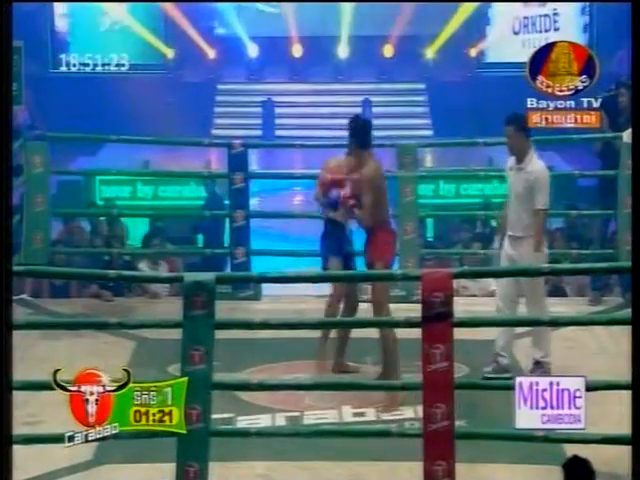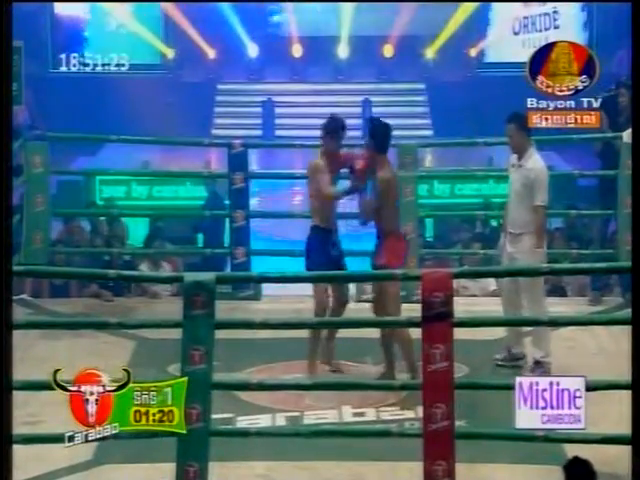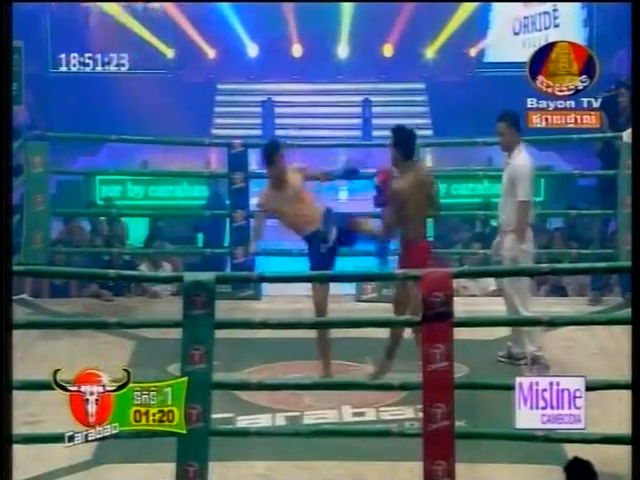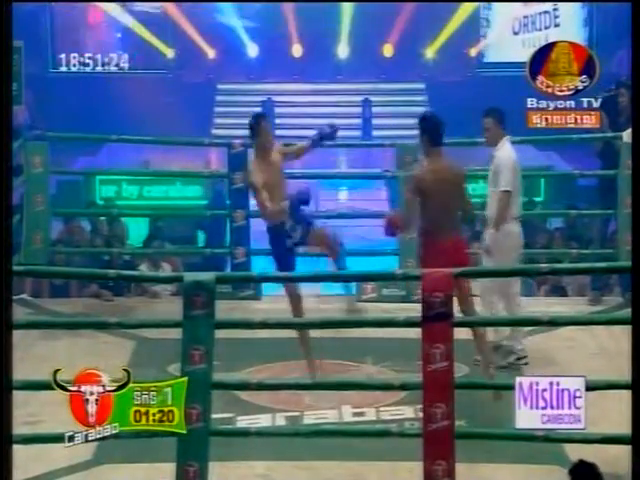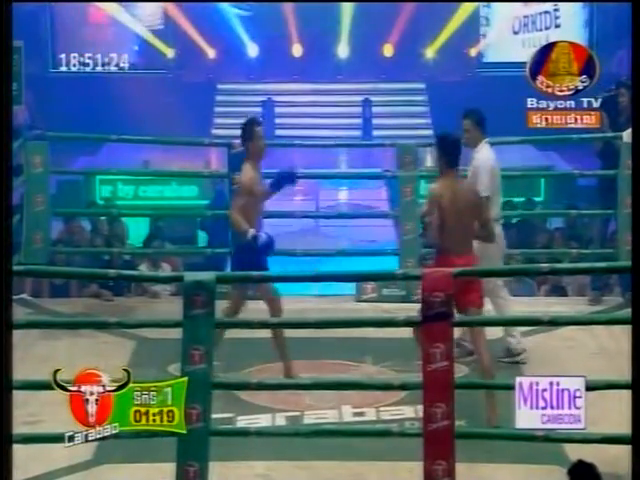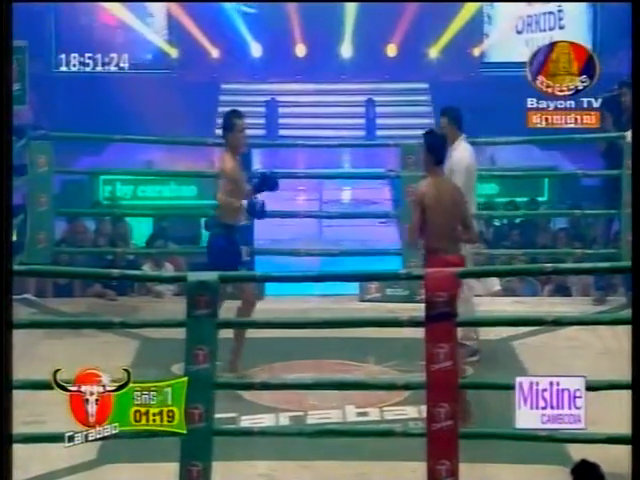
dt=0.3s
person 1, frame 1
left shoulder: (366, 174)
right shoulder: (370, 165)
left elbow: (367, 221)
left wrist: (351, 207)
left hip: (380, 238)
right hip: (378, 237)
left knee: (382, 313)
right knee: (379, 310)
left ankle: (394, 376)
right ankle: (387, 371)
person 1, frame 2
left shoulder: (383, 177)
right shoulder: (383, 169)
left elbow: (365, 215)
left wrist: (360, 190)
left hip: (390, 245)
right hip: (387, 243)
left knee: (392, 316)
right knee: (380, 309)
left ankle: (415, 376)
right ankle: (389, 370)
person 1, frame 3
left shoulder: (398, 187)
right shoulder: (424, 176)
left elbow: (388, 231)
right elbow: (434, 208)
left wrist: (387, 206)
left hip: (413, 250)
right hip: (420, 246)
left knee: (417, 318)
right knee: (399, 307)
right ankle: (387, 361)
person 1, frame 4
left shoulder: (419, 174)
right shoulder: (456, 171)
left elbow: (408, 220)
right elbow: (467, 211)
left wrist: (394, 225)
left hip: (434, 244)
right hip: (456, 241)
right knee: (468, 307)
right ankle: (486, 366)
person 1, frame 5
left shoulder: (435, 192)
right shoulder: (472, 192)
left elbow: (433, 237)
right elbow: (489, 235)
left wrist: (427, 221)
left hip: (445, 265)
right hip: (468, 265)
right knee: (478, 340)
right ankle: (492, 410)
person 1, frame 6
left shoulder: (420, 192)
right shoulder: (456, 191)
left elbow: (413, 239)
right elbow: (472, 235)
left hip: (437, 264)
right hip: (455, 261)
left knee: (442, 335)
left ankle: (461, 405)
person 2, frame 1
left shoulder: (538, 171)
right shoulder: (510, 164)
left elbow: (540, 214)
left wrist: (536, 251)
right wrist: (499, 236)
left hip: (529, 246)
right hip: (510, 243)
left knee: (536, 306)
right knee: (504, 302)
left ankle: (542, 361)
right ankle: (501, 360)
person 2, frame 2
left shoulder: (536, 168)
right shoulder: (513, 162)
left elbow: (540, 211)
left wrist: (538, 249)
right wrist: (504, 235)
left hip: (528, 242)
right hip: (512, 240)
left knee: (534, 303)
right knee: (509, 298)
left ankle: (542, 361)
right ankle: (515, 350)
person 2, frame 3
left shoulder: (522, 163)
right shoulder: (510, 161)
left elbow: (523, 206)
left wrist: (517, 244)
right wrist: (499, 236)
left hip: (517, 239)
right hip: (508, 237)
left knee: (522, 298)
right knee: (510, 296)
left ankle: (537, 356)
right ankle: (517, 349)
person 2, frame 4
left shoulder: (504, 156)
right shoulder: (502, 154)
left elbow: (504, 197)
left wrist: (493, 232)
right wrist: (492, 230)
left hip: (503, 231)
right hip: (507, 230)
left knee: (488, 290)
right knee: (510, 291)
left ankle: (505, 344)
right ankle: (517, 348)
person 2, frame 5
left shoulder: (482, 160)
right shoulder: (485, 155)
left elbow: (483, 201)
left wrist: (474, 239)
right hip: (491, 232)
right knee: (497, 290)
left ankle: (466, 343)
right ankle: (514, 345)
person 2, frame 6
left shoulder: (459, 157)
right shoulder: (462, 150)
left knee: (461, 287)
right knee: (460, 285)
left ankle: (469, 343)
right ankle: (468, 334)
person 3, frame 1
right shoulder: (334, 166)
right elbow: (319, 195)
left hip: (345, 233)
right hip: (333, 231)
left knee: (352, 301)
right knee: (338, 291)
left ankle: (339, 359)
right ankle: (322, 351)
person 3, frame 2
left shoulder: (335, 159)
right shoulder: (318, 164)
right elbow: (328, 194)
right wrist: (354, 186)
left hip: (331, 236)
right hip: (319, 238)
left knee: (341, 299)
right knee: (322, 305)
left ankle: (327, 354)
right ankle: (312, 363)
person 3, frame 3
left shoulder: (295, 173)
right shoulder: (266, 199)
left elbow: (321, 175)
right elbow: (257, 230)
left wrist: (340, 173)
right wrist: (253, 250)
left hip: (330, 222)
right hip: (316, 241)
left knee: (368, 229)
right knee: (320, 308)
right ankle: (326, 367)
person 3, frame 4
left shoulder: (277, 151)
right shoulder: (255, 174)
left elbow: (300, 150)
right elbow: (268, 211)
left wrist: (317, 139)
right wrist: (291, 203)
left hip: (295, 220)
right hip: (279, 232)
left knee: (334, 243)
right knee: (293, 294)
left ankle: (349, 297)
right ankle: (309, 359)
person 3, frame 5
left shoulder: (255, 171)
right shoulder: (247, 177)
right elbow: (233, 215)
left wrist: (275, 186)
right wrist: (252, 236)
left hip: (250, 245)
right hip: (246, 247)
left knee: (236, 304)
right knee: (275, 303)
right ankle: (287, 367)
person 3, frame 6
left shoulder: (234, 162)
right shoulder: (228, 165)
right elbow: (222, 200)
left wrist: (256, 186)
right wrist: (247, 205)
left hip: (226, 235)
right hip: (224, 236)
left knee: (222, 298)
right knee: (249, 297)
right ankle: (234, 361)
person 4, frame 1
left shoulder: (628, 124)
right shoulder: (609, 120)
left elbow: (624, 149)
right elbow: (599, 151)
left wrist: (609, 132)
right wrist: (602, 130)
right hip: (608, 180)
right knee: (601, 232)
left ankle: (627, 288)
right ankle: (597, 287)
person 4, frame 2
left shoulder: (629, 124)
right shoulder: (609, 120)
left elbow: (624, 149)
right elbow: (598, 152)
left wrist: (608, 131)
right wrist: (601, 130)
right hip: (608, 180)
right knee: (600, 233)
left ankle: (626, 288)
right ankle: (597, 288)
person 4, frame 3
left shoulder: (629, 123)
right shoulder: (609, 120)
right elbow: (598, 152)
left wrist: (608, 131)
right wrist: (601, 130)
right hip: (608, 181)
right knee: (600, 233)
left ankle: (627, 288)
right ankle: (597, 288)
person 4, frame 4
left shoulder: (630, 123)
right shoulder: (610, 120)
right elbow: (598, 152)
left wrist: (608, 131)
right wrist: (600, 130)
right hip: (608, 180)
right knee: (600, 233)
left ankle: (627, 288)
right ankle: (597, 288)
person 4, frame 5
left shoulder: (629, 123)
right shoulder: (610, 120)
right elbow: (598, 151)
left wrist: (608, 131)
right wrist: (600, 130)
right hip: (608, 180)
right knee: (600, 234)
left ankle: (627, 288)
right ankle: (597, 288)
person 4, frame 6
right shoulder: (614, 118)
left elbow: (625, 146)
right elbow: (603, 151)
left wrist: (612, 131)
right wrist: (606, 131)
right hip: (612, 180)
right knee: (605, 233)
left ankle: (628, 287)
right ankle: (601, 287)
